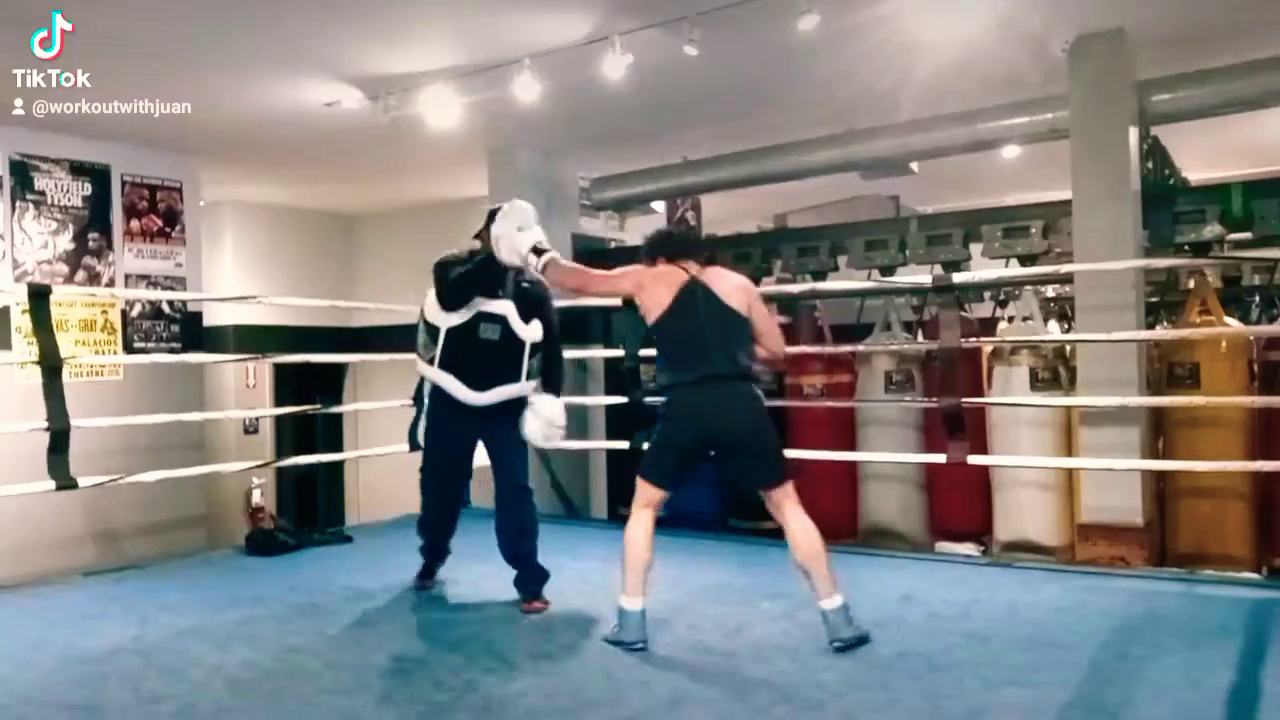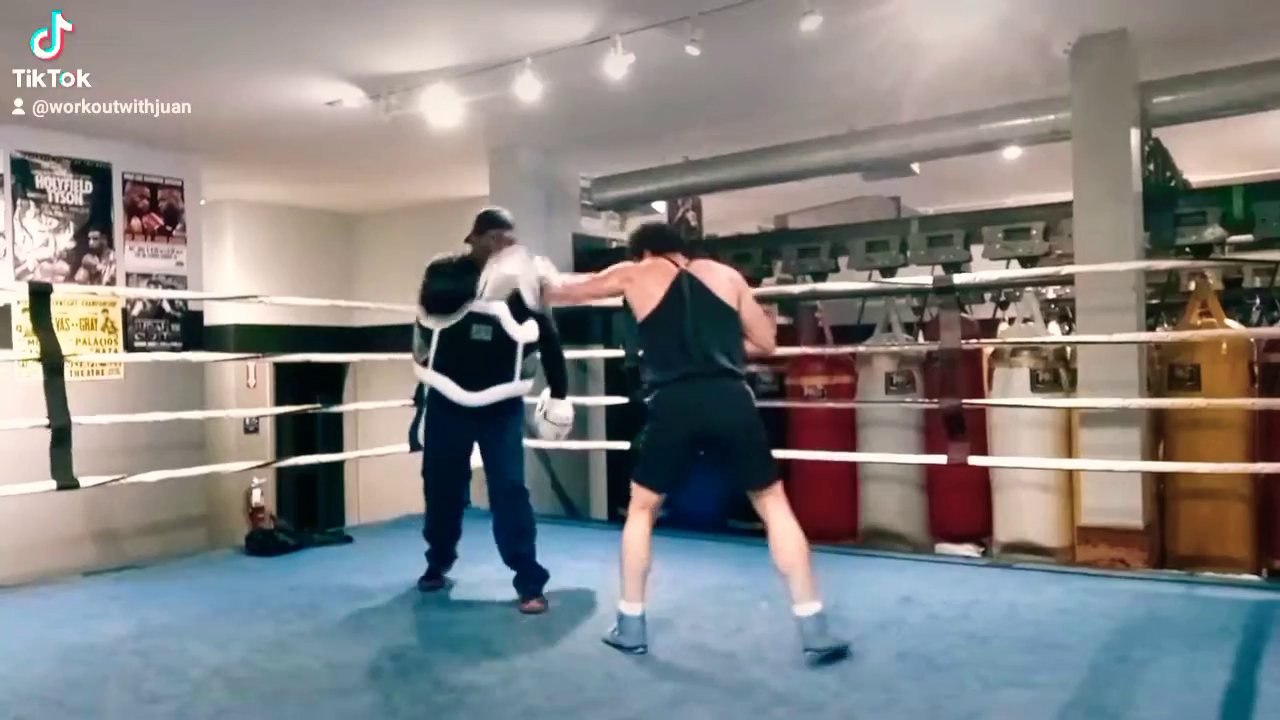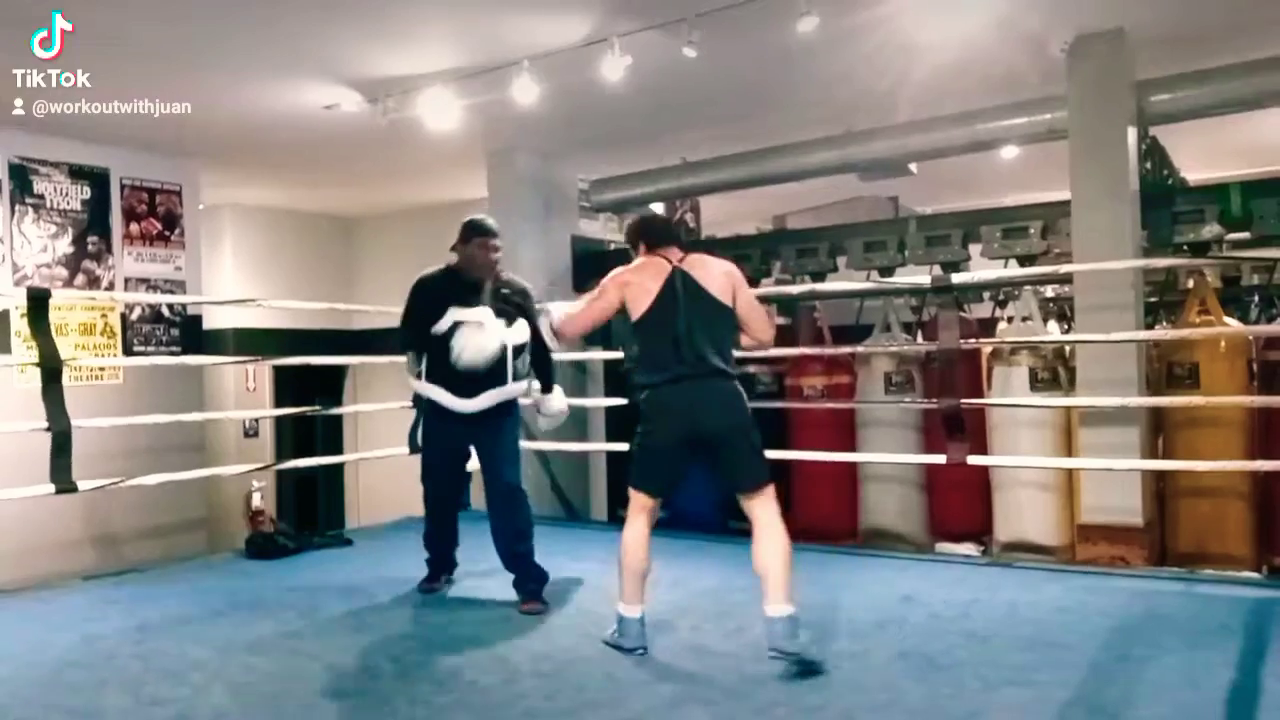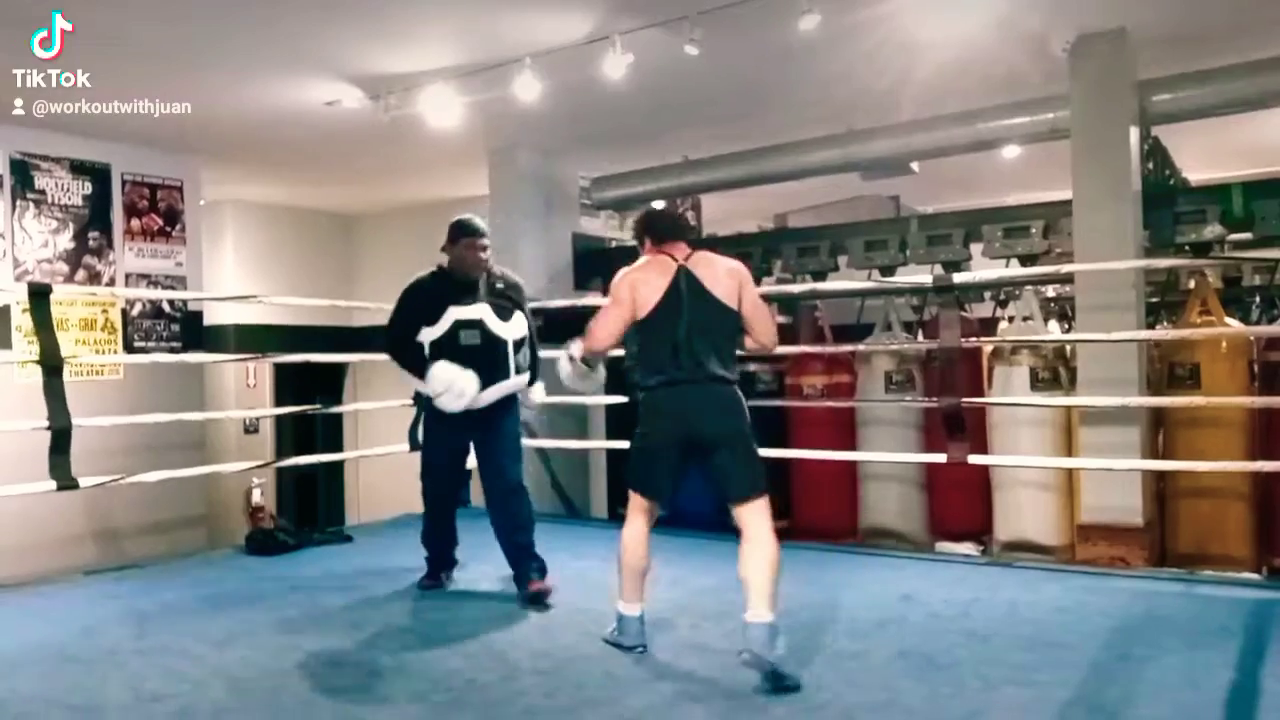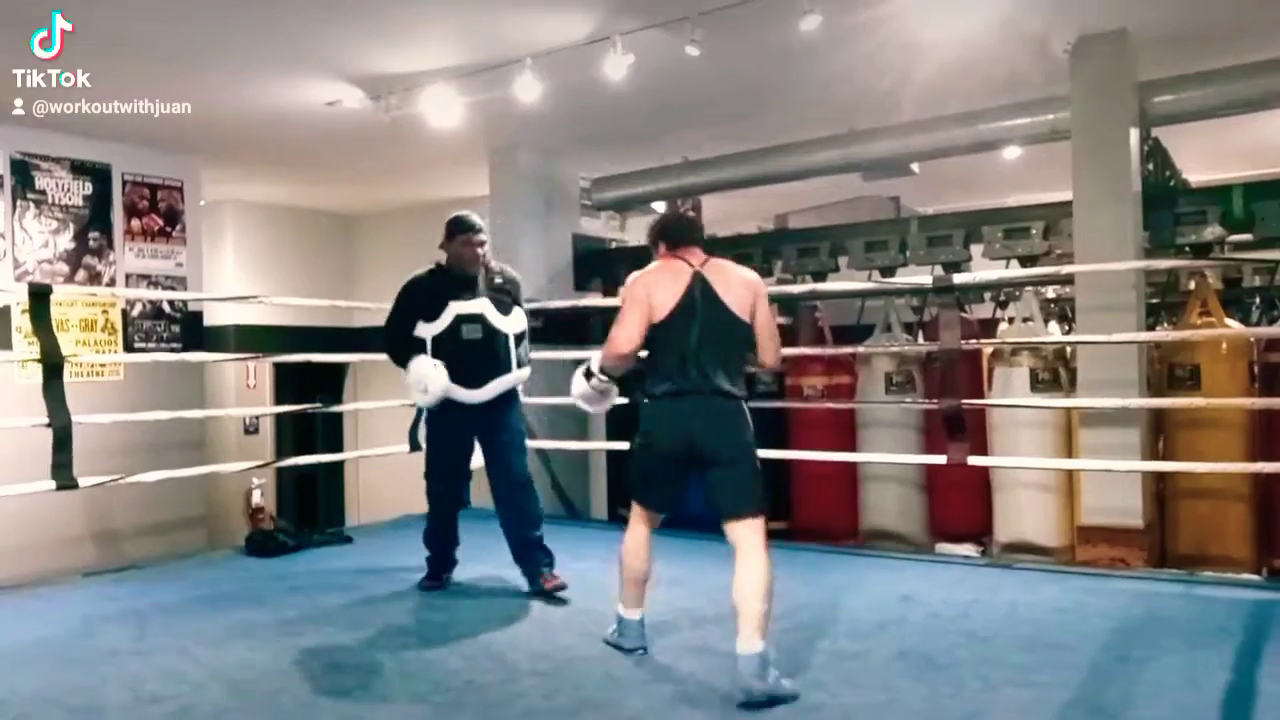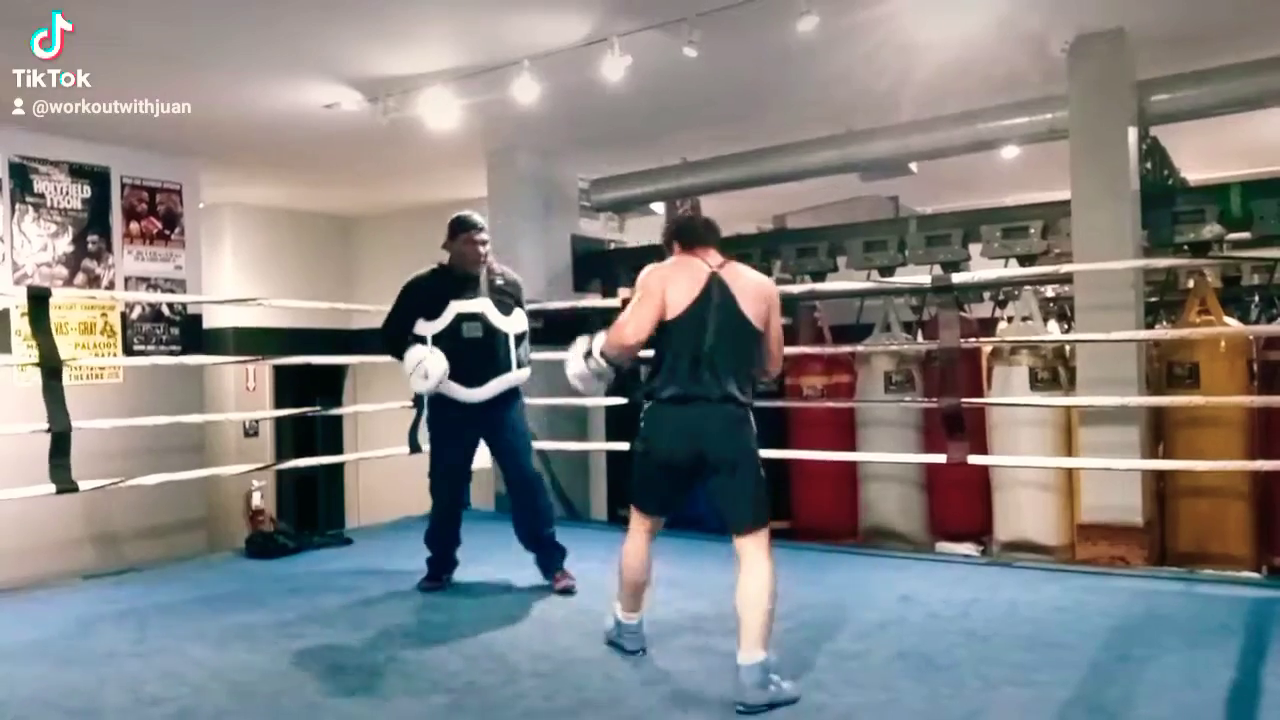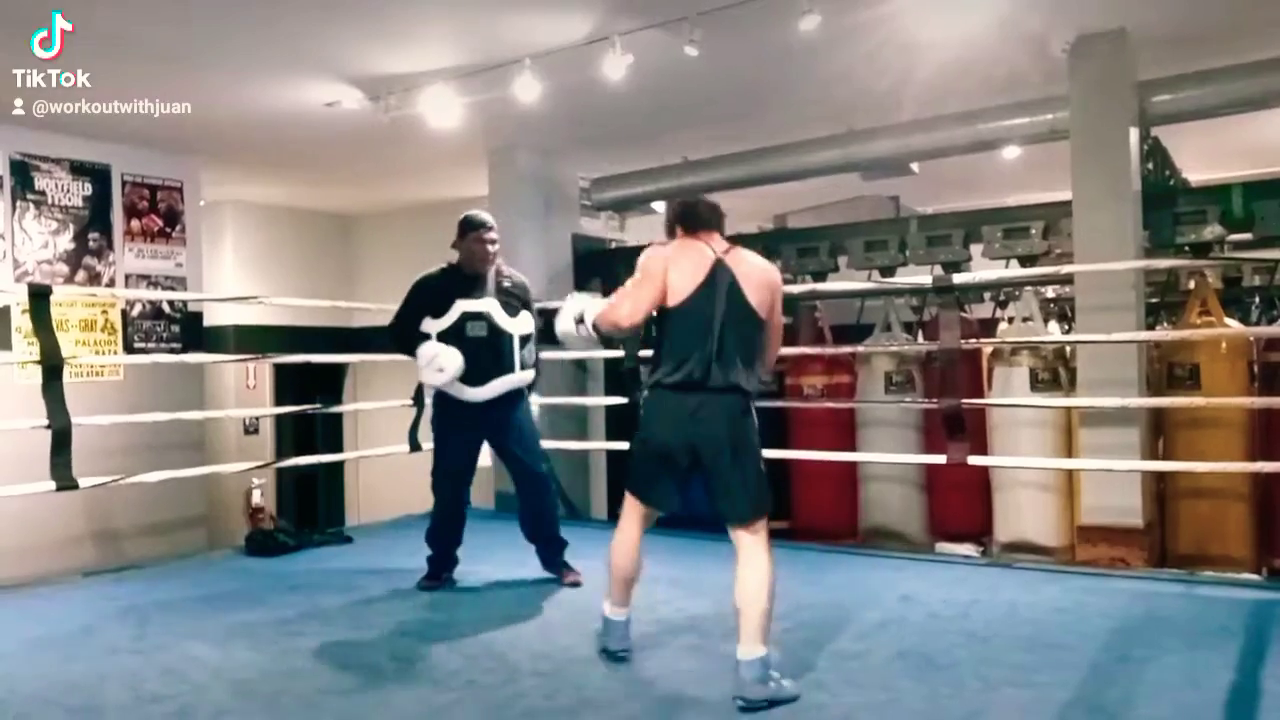
dt=0.1s
person 1, frame 1
left shoulder: (651, 279)
right shoulder: (736, 283)
left elbow: (576, 280)
right elbow: (776, 350)
left wrist: (534, 256)
left hip: (686, 407)
right hip: (741, 404)
left knee: (644, 508)
right knee: (787, 507)
left ankle: (630, 621)
right ankle: (837, 618)
person 1, frame 2
left shoulder: (635, 275)
right shoulder: (725, 276)
left elbow: (564, 292)
right elbow: (764, 342)
left hip: (672, 406)
right hip: (730, 399)
left knee: (641, 510)
right knee: (775, 509)
left ankle: (629, 624)
right ankle: (812, 625)
person 1, frame 3
left shoulder: (630, 277)
right shoulder: (722, 270)
left elbow: (571, 327)
right elbow: (763, 335)
left wrist: (553, 320)
left hip: (665, 407)
right hip: (722, 400)
left knee: (639, 515)
right knee: (764, 511)
left ankle: (629, 627)
right ankle: (783, 628)
person 1, frame 4
left shoulder: (633, 277)
right shoulder: (731, 269)
left elbow: (598, 345)
right elbow: (765, 339)
left wrist: (576, 358)
left hip: (661, 408)
right hip: (720, 404)
left knee: (639, 515)
right knee: (756, 521)
left ankle: (629, 625)
right ankle: (760, 636)
person 1, frame 5
left shoulder: (647, 280)
right shoulder: (746, 280)
left elbow: (622, 349)
right elbow: (770, 357)
left wrist: (595, 375)
left hip: (664, 416)
right hip: (723, 417)
left knee: (641, 521)
right knee: (749, 541)
left ankle: (630, 628)
right ankle: (752, 666)
person 1, frame 6
left shoulder: (661, 275)
right shoulder: (762, 286)
left elbow: (629, 336)
right elbow: (771, 369)
left wrist: (596, 354)
left hip: (667, 420)
right hip: (727, 424)
left knee: (642, 526)
right knee: (754, 548)
left ankle: (627, 629)
right ankle: (754, 677)
person 1, frame 7
left shoulder: (663, 257)
right shoulder: (765, 272)
left elbow: (625, 316)
right elbow: (768, 358)
left wrist: (586, 319)
left hip: (668, 408)
right hip: (730, 413)
left knee: (635, 515)
right knee: (752, 541)
left ankle: (616, 628)
right ankle: (753, 672)
person 2, frame 1
left shoulder: (532, 287)
right shoulder: (454, 267)
left elbow: (550, 345)
right elbow: (450, 290)
left wrist: (551, 397)
right wrist: (498, 257)
left hip: (506, 407)
right hip: (449, 402)
left knee: (514, 491)
right knee: (439, 485)
left ankle: (530, 582)
right ankle: (433, 557)
person 2, frame 2
left shoulder: (527, 285)
right shoulder: (444, 271)
left elbow: (550, 344)
right elbow: (433, 301)
left wrist: (557, 397)
right wrist: (483, 285)
left hip: (502, 407)
right hip: (446, 404)
left knee: (510, 490)
right knee: (441, 486)
left ankle: (530, 581)
right ankle: (439, 562)
person 2, frame 3
left shoulder: (515, 291)
right shoulder: (431, 287)
left elbow: (537, 341)
right elbow: (410, 334)
left wrist: (549, 390)
right wrist: (455, 344)
left hip: (497, 410)
right hip: (441, 410)
left knee: (507, 492)
right knee: (440, 492)
left ankle: (529, 583)
right ankle: (440, 566)
person 2, frame 4
left shoulder: (508, 286)
right shoulder: (423, 291)
left elbow: (527, 334)
right elbow: (396, 341)
left wrist: (533, 382)
right wrist: (432, 370)
left hip: (499, 407)
right hip: (443, 410)
left knee: (507, 487)
right knee: (439, 488)
left ankle: (529, 573)
right ankle: (439, 564)
person 2, frame 5
left shoulder: (506, 281)
right shoulder: (422, 288)
left elbow: (521, 332)
right elbow: (393, 336)
left wrist: (521, 375)
right wrist: (414, 363)
left hip: (500, 402)
right hip: (447, 407)
left knee: (515, 481)
right knee: (444, 487)
left ankle: (538, 567)
right ankle: (440, 565)
person 2, frame 6
left shoulder: (507, 283)
right shoulder: (424, 287)
left elbow: (523, 336)
right elbow: (391, 332)
left wrist: (518, 380)
right wrist: (411, 354)
left hip: (503, 401)
right hip: (450, 405)
left knee: (525, 476)
right knee: (447, 487)
left ankle: (551, 561)
right ankle: (440, 566)
person 2, frame 7
left shoulder: (516, 285)
right shoulder: (432, 286)
left elbow: (530, 340)
right elbow: (399, 331)
left wrist: (526, 387)
right wrist: (423, 351)
left hip: (508, 401)
right hip: (454, 405)
left knee: (535, 475)
right knee: (449, 486)
left ankle: (554, 557)
right ankle: (441, 565)
